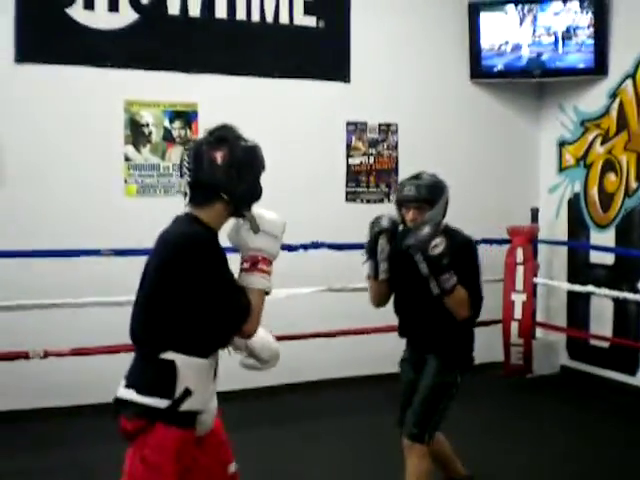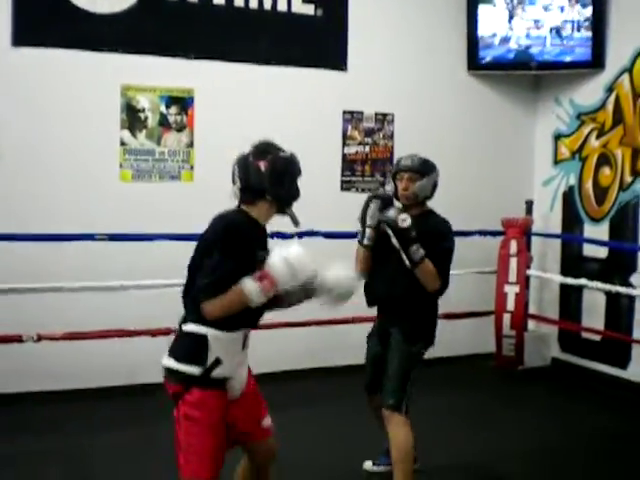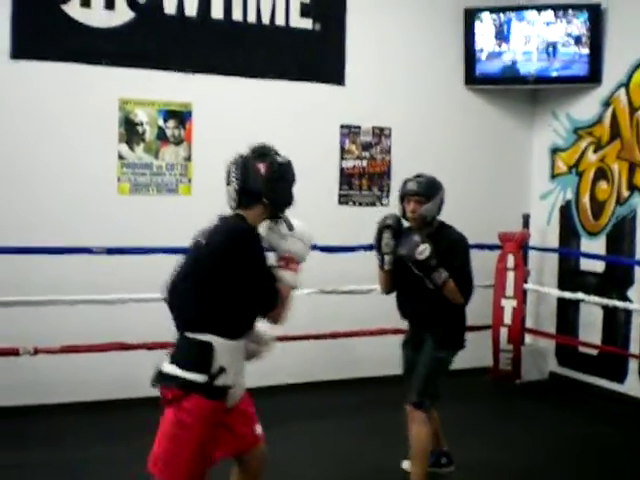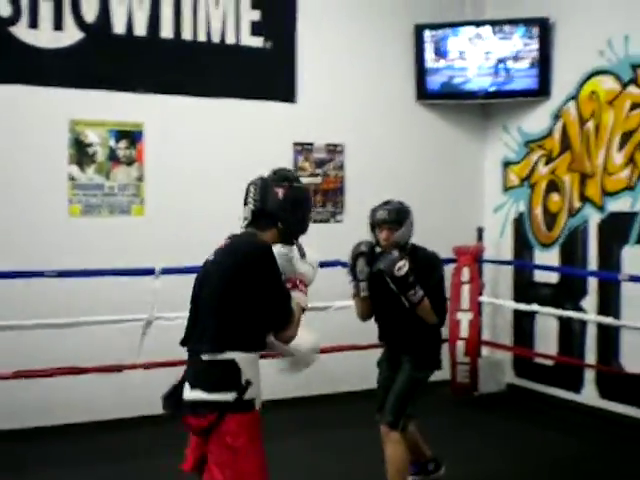
dt=0.5s
person 1, frame 1
left shoulder: (190, 235)
right shoulder: (193, 242)
right elbow: (244, 323)
left wrist: (244, 339)
right wrist: (259, 259)
left hip: (192, 400)
right hip: (160, 406)
person 1, frame 2
left shoulder: (254, 236)
right shoulder: (226, 230)
left elbow: (269, 299)
right elbow: (212, 308)
left wrist: (314, 285)
right wrist: (268, 280)
left hip: (230, 367)
right hip: (199, 371)
left knee: (263, 451)
person 1, frame 3
left shoulder: (223, 232)
right shoulder: (240, 236)
right elbow: (275, 311)
right wrist: (291, 260)
left hip: (221, 375)
right hip: (199, 379)
person 1, frame 4
left shoulder: (229, 250)
right shoulder: (255, 252)
right elbow: (285, 333)
right wrist: (298, 283)
left hip: (204, 388)
right hip: (225, 398)
person 2, frame 1
left shoulder: (460, 246)
right shoulder: (400, 242)
left elbow: (464, 310)
right elbow: (378, 300)
left wrist: (439, 266)
right wrist: (378, 253)
left hip: (447, 351)
right hip: (416, 347)
left knee: (414, 440)
right knee: (419, 429)
person 2, frame 2
left shoulder: (438, 228)
right shoulder: (391, 220)
left elbow: (435, 284)
right elbow: (364, 270)
left wrist: (409, 241)
right wrist: (370, 225)
left hip: (413, 325)
right hip: (384, 320)
left knee: (393, 408)
right knee: (375, 397)
right ankle: (400, 453)
person 2, frame 3
left shoulder: (452, 240)
right shoulder: (404, 236)
left elbow: (461, 297)
right elbow: (387, 287)
left wrist: (429, 267)
right wrist: (386, 250)
left hip: (442, 332)
right hip: (416, 328)
left knee: (416, 407)
right knee: (421, 398)
right ankle: (439, 454)
person 2, frame 4
left shoulder: (427, 262)
right shoulder: (377, 260)
left elbow: (435, 317)
right elbow: (364, 314)
left wrist: (406, 284)
right wrist: (361, 277)
left hip: (419, 352)
right hip: (393, 350)
left knee: (390, 428)
right knee: (391, 417)
